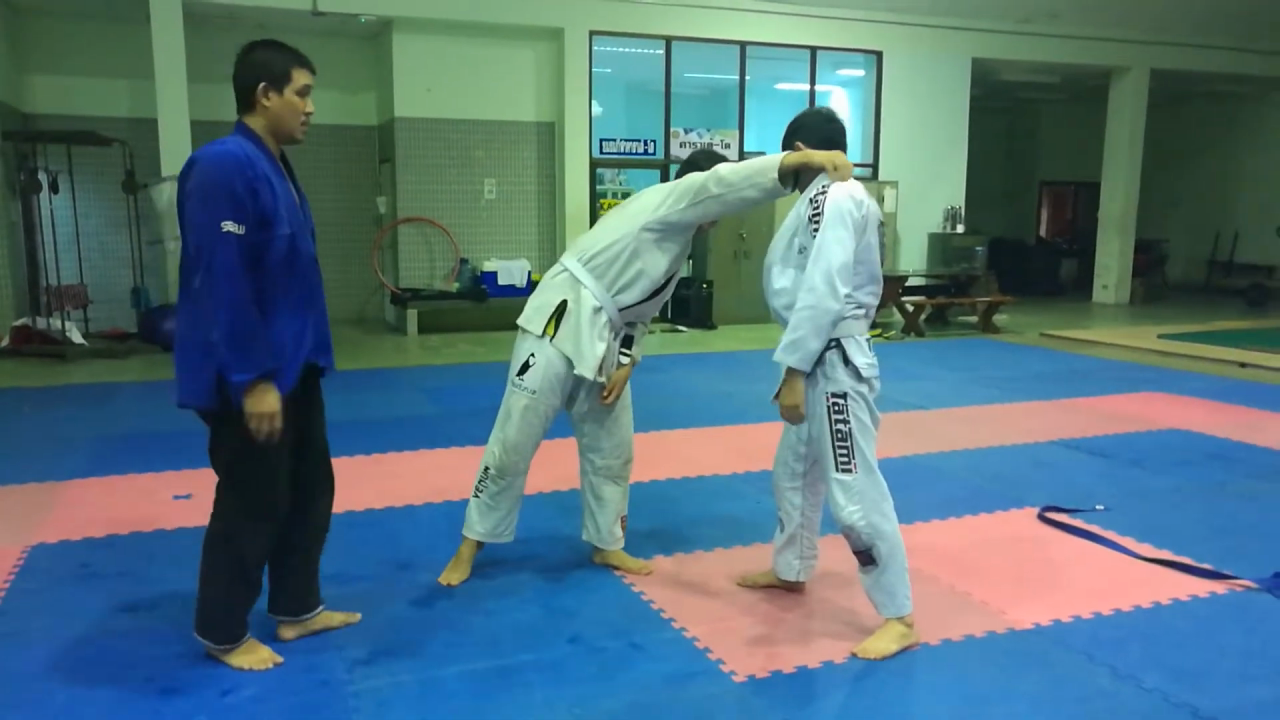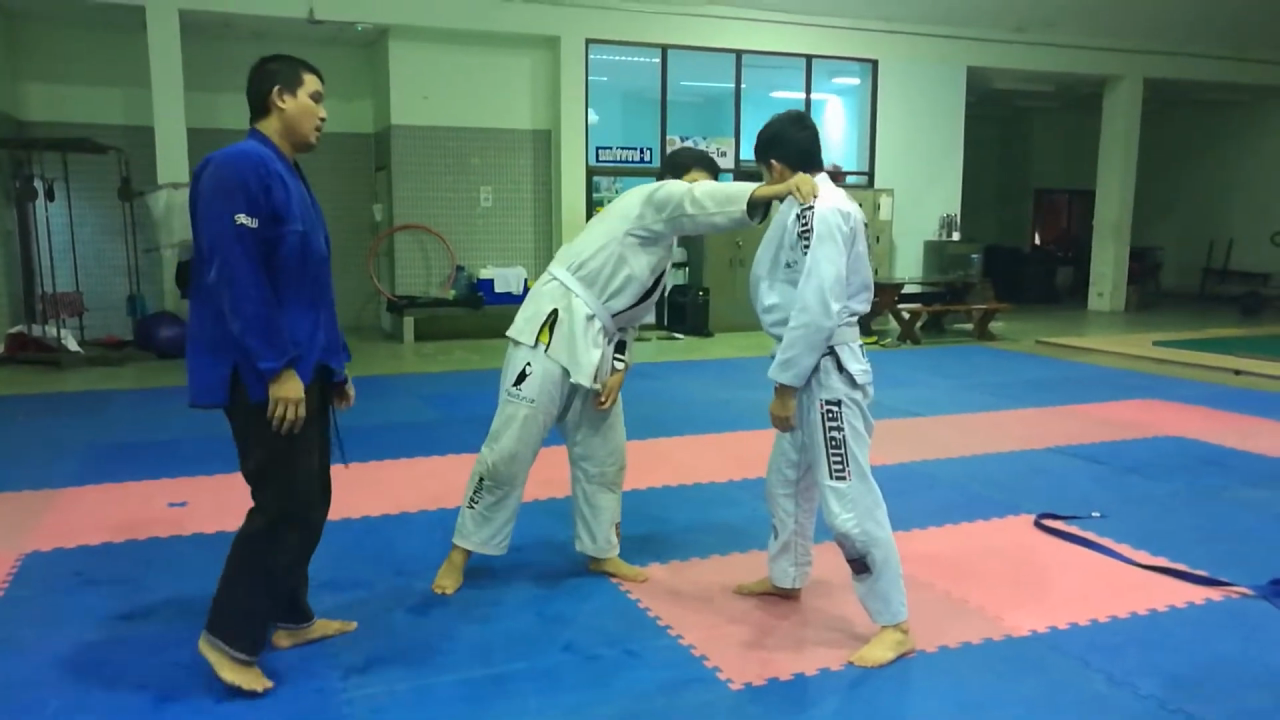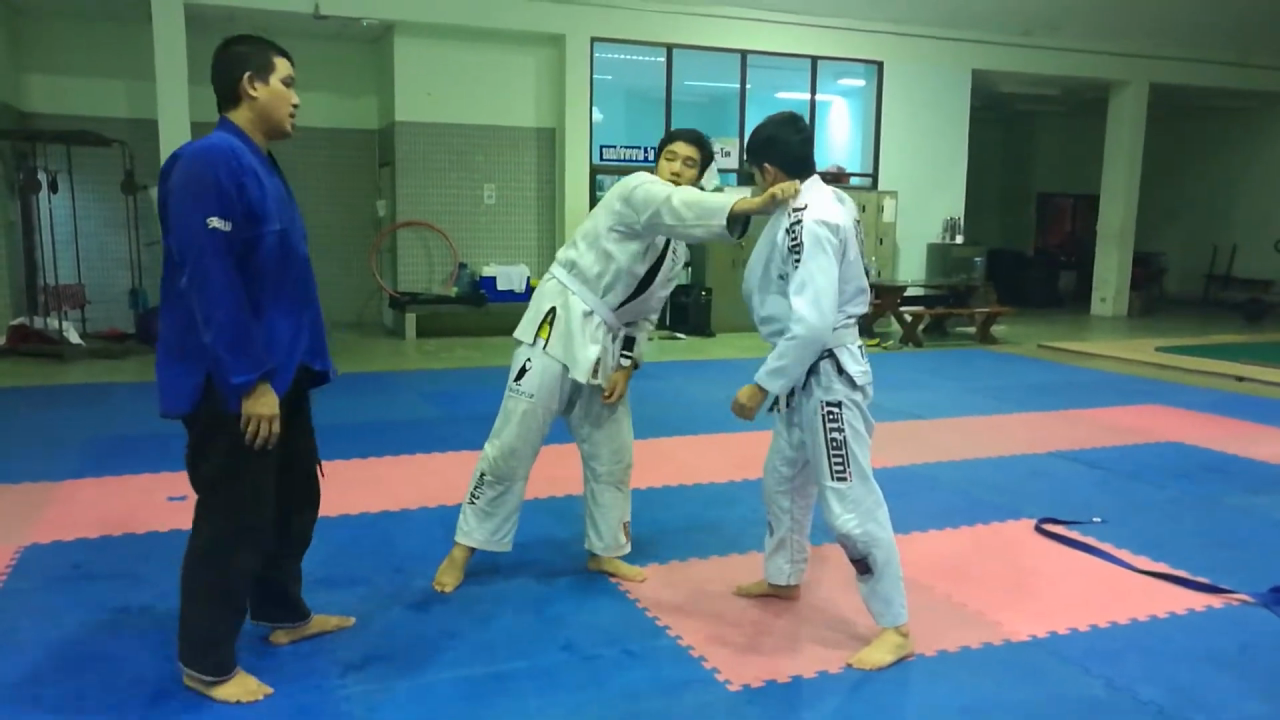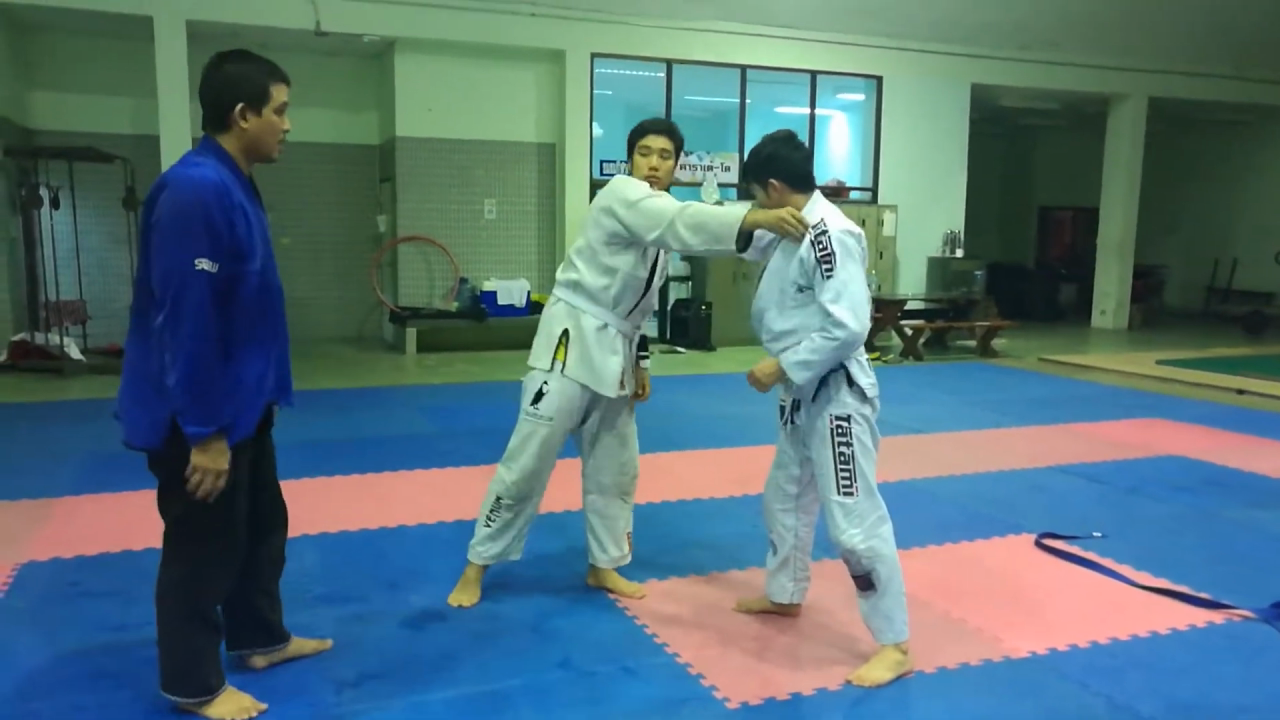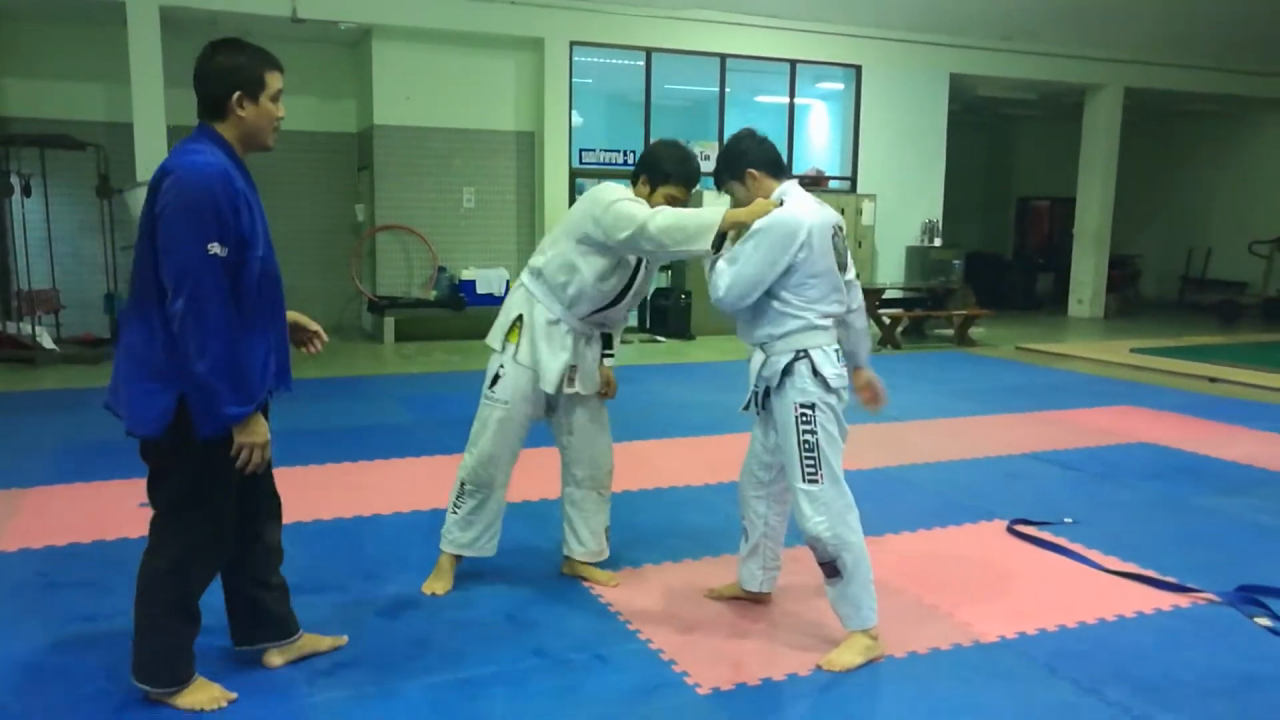
dt=0.5s
person 1, frame 1
left shoulder: (272, 166)
right shoulder: (224, 168)
right elbow: (221, 283)
right wrist: (253, 378)
left hip: (292, 365)
right hip: (250, 374)
left knee: (311, 488)
right knee: (251, 502)
left ankle: (296, 608)
right ankle: (222, 631)
person 1, frame 2
left shoulder: (286, 174)
right shoulder: (239, 167)
right elbow: (237, 279)
left wrist: (331, 364)
right wrist: (276, 368)
left hip: (300, 369)
right hip: (263, 374)
left knee: (307, 501)
right knee: (284, 504)
left ankle: (288, 617)
right ankle: (228, 638)
person 1, frame 3
left shoulder: (259, 166)
right shoulder: (209, 163)
right elbow: (210, 284)
right wrist: (249, 381)
left hip: (277, 372)
right hip: (233, 384)
left knee: (293, 500)
right knee: (234, 519)
left ankle: (284, 614)
right ankle: (206, 662)
person 1, frame 4
left shoulder: (231, 184)
right shoulder: (196, 192)
right elbow: (183, 321)
right wrist: (205, 431)
left hip: (239, 398)
right hip: (198, 410)
left knee: (263, 523)
right knee: (204, 545)
left ankle: (260, 639)
person 1, frame 5
left shoulder: (217, 171)
right shoulder: (199, 180)
right elbow: (198, 306)
left wrist: (276, 321)
right wrist: (241, 410)
left hip: (221, 388)
right hip: (192, 397)
left knee: (254, 517)
right knee: (190, 535)
left ankle: (273, 634)
right ankle: (163, 674)
person 2, frame 1
left shoulder: (835, 198)
right shoulder: (836, 197)
left elbow: (823, 295)
left wrist: (792, 373)
left hip: (834, 361)
right hip: (819, 358)
left knee: (854, 490)
right knee: (795, 471)
left ankle: (899, 616)
right ankle: (791, 568)
person 2, frame 2
left shoulder: (820, 211)
right shoulder: (815, 206)
left elbow: (816, 311)
left wrist: (784, 387)
left hip: (827, 371)
right hip: (810, 369)
left knee: (847, 500)
right knee: (787, 479)
left ankle: (894, 625)
right ankle: (786, 577)
person 2, frame 3
left shoulder: (808, 223)
right shoulder: (824, 199)
left elbow: (810, 323)
left wrist: (761, 385)
left hip: (828, 371)
right hip: (808, 371)
left knee: (850, 502)
right knee: (783, 477)
left ankle: (895, 627)
right ankle: (783, 577)
person 2, frame 4
left shoulder: (833, 234)
left elbow: (845, 327)
right elbow: (752, 240)
left wrist: (783, 367)
left hip: (837, 389)
right hip: (806, 389)
left knee: (855, 518)
right knee: (786, 495)
left ankle: (895, 645)
right ankle: (784, 594)
person 2, frame 5
left shoulder: (784, 221)
right shoulder: (816, 213)
left elbow: (729, 291)
right elbow: (851, 298)
left wrist: (718, 251)
right wrist: (859, 364)
left hip: (801, 373)
right hip: (784, 370)
left knee: (821, 503)
right knee: (761, 481)
left ankle: (864, 629)
right ankle: (755, 581)
person 3, frame 1
left shoulder: (676, 245)
right shoulder: (665, 199)
right elbow: (723, 185)
left wrist: (624, 365)
right wrist: (804, 158)
left hip: (602, 341)
right hip: (561, 323)
left knee: (611, 448)
right knee: (514, 442)
left ankle: (606, 545)
right ankle: (469, 547)
person 3, frame 2
left shoulder: (662, 250)
right shoulder: (649, 199)
right elbow: (699, 203)
left wrist: (618, 371)
right wrist: (776, 189)
left hip: (594, 347)
right hip: (553, 332)
left knee: (603, 456)
right knee: (510, 451)
left ankle: (601, 552)
right ankle: (460, 555)
person 3, frame 3
left shoulder: (677, 248)
right shoulder: (637, 189)
right elbow: (677, 208)
left wrist: (625, 367)
right wrist: (756, 204)
left hip: (604, 344)
right hip: (558, 327)
left knee: (612, 455)
right knee: (512, 447)
left ankle: (604, 551)
right ankle: (462, 550)
person 3, frame 4
left shoulder: (656, 219)
right shoulder: (621, 194)
right elbow: (682, 223)
left wrist: (638, 364)
right wrist: (759, 218)
left hip: (612, 354)
right hip: (572, 344)
left knee: (615, 469)
right knee: (527, 464)
left ankle: (602, 566)
right ankle: (478, 565)
person 3, frame 5
left shoulder: (647, 237)
right shoulder: (606, 201)
right elbow: (657, 228)
left wrist: (605, 360)
right wrist: (738, 216)
left hip: (580, 348)
right hip: (534, 333)
left knee: (592, 459)
right knee: (491, 453)
left ankle: (579, 555)
right ankle: (451, 556)
